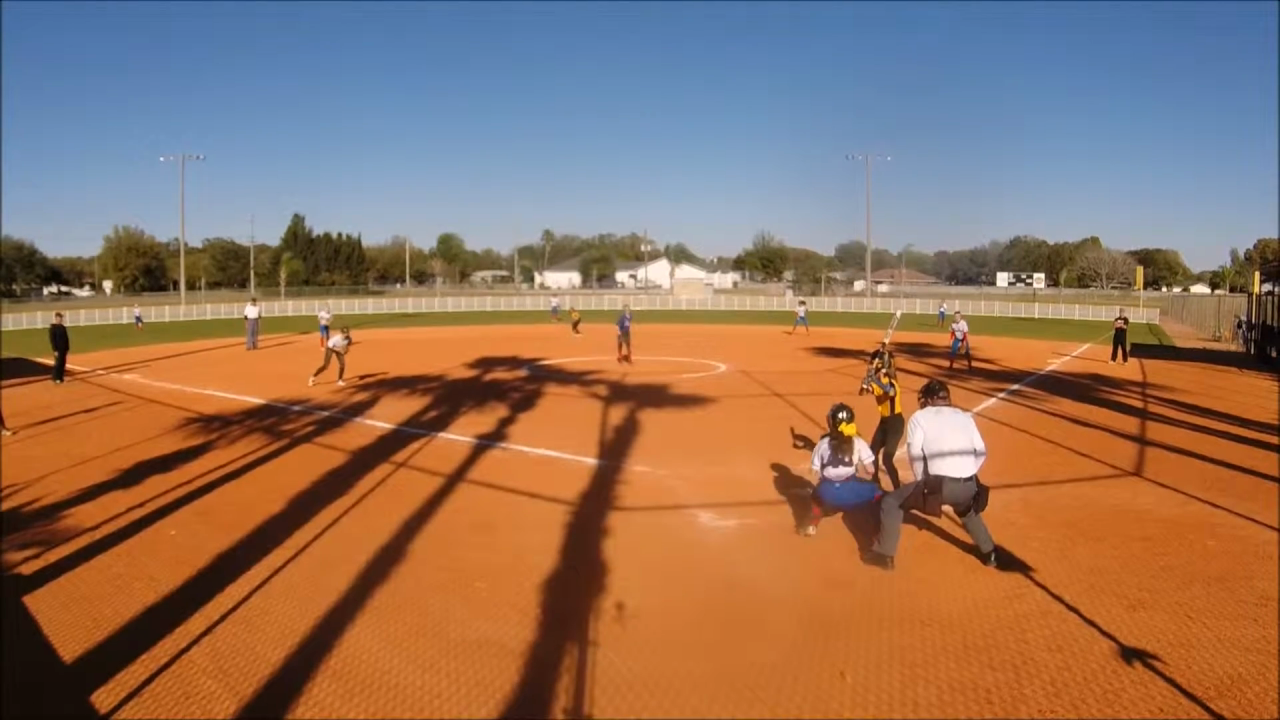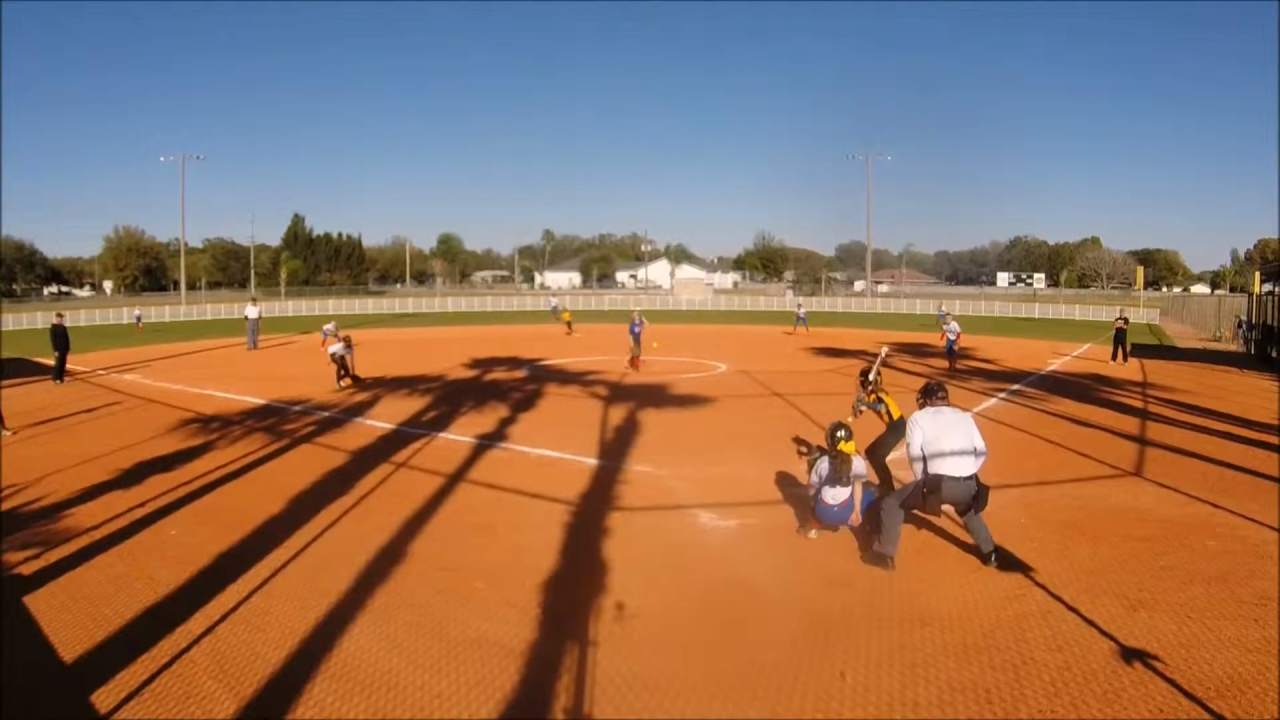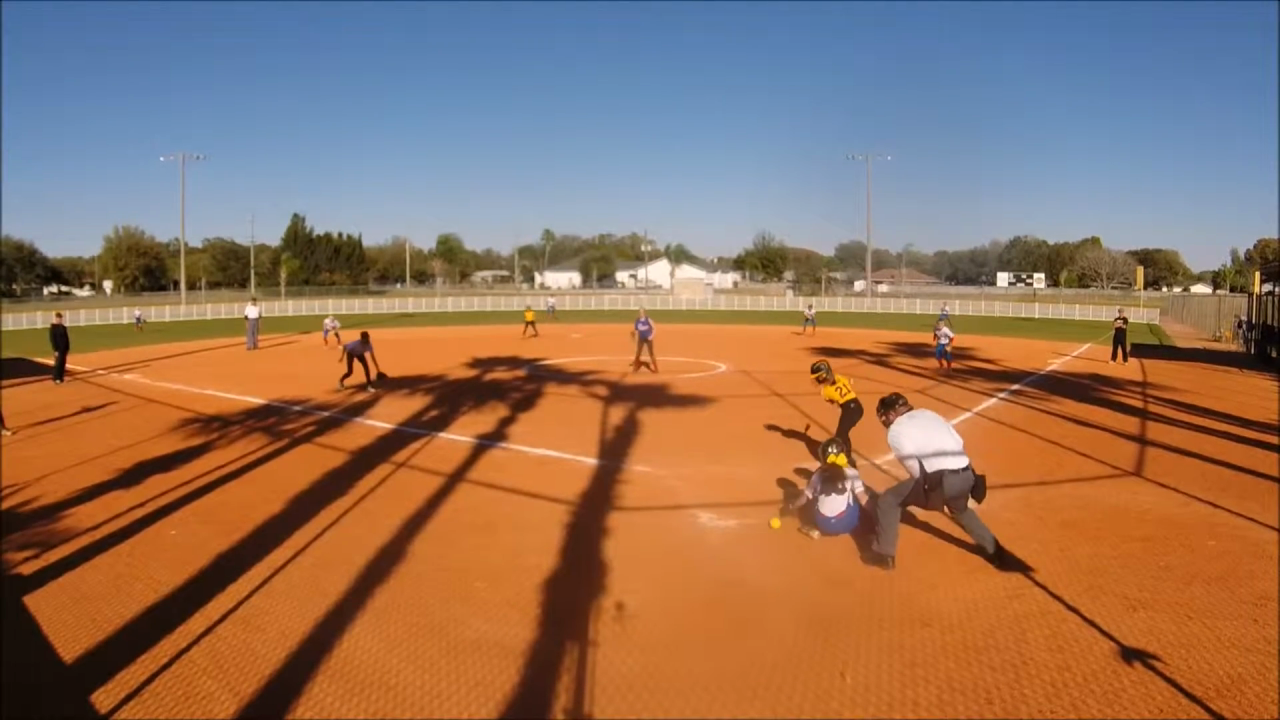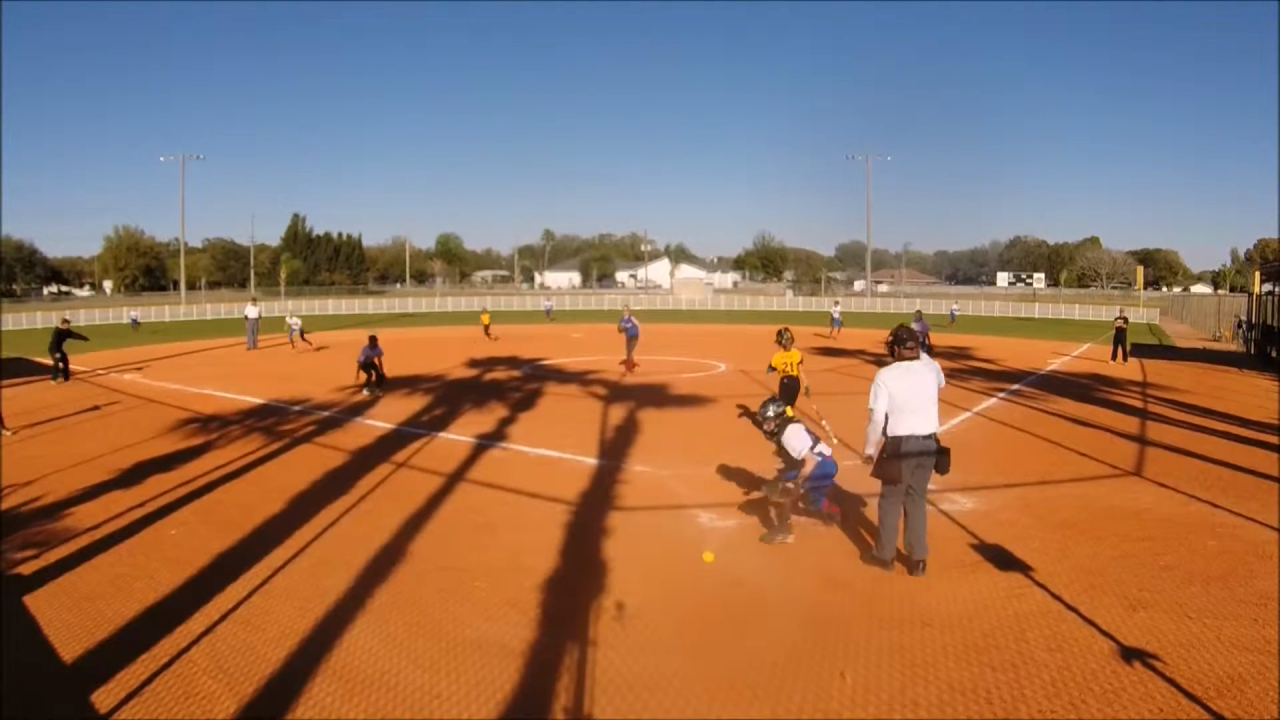
dt=0.7s
person 1, frame 1
left shoulder: (920, 417)
right shoulder: (965, 417)
left elbow: (915, 453)
right elbow: (981, 452)
left wrist: (922, 482)
left hip: (939, 484)
right hip: (969, 486)
left knee: (890, 502)
right knee: (967, 510)
left ankle: (884, 555)
right ankle: (989, 554)
person 1, frame 2
left shoulder: (918, 417)
right shoulder: (965, 416)
left elbow: (914, 453)
right elbow: (981, 451)
left wrist: (923, 481)
left hip: (938, 483)
right hip: (968, 485)
left knee: (891, 503)
right knee: (968, 509)
left ankle: (884, 555)
right ankle: (989, 554)
person 1, frame 3
left shoulder: (895, 431)
right shoulder: (929, 414)
left elbow: (911, 462)
right elbow: (958, 443)
left wrist: (925, 484)
left hip: (939, 479)
right hip: (965, 475)
left knee: (887, 502)
right knee: (960, 510)
left ankle: (884, 554)
right ankle: (994, 551)
person 1, frame 4
left shoulder: (885, 375)
right shoulder: (932, 368)
left elbow: (877, 417)
left wrist: (869, 448)
right wrist: (920, 354)
left hip: (900, 445)
right hip: (928, 444)
left knee: (891, 500)
right knee: (916, 501)
left ankle: (884, 556)
right ankle: (918, 559)
